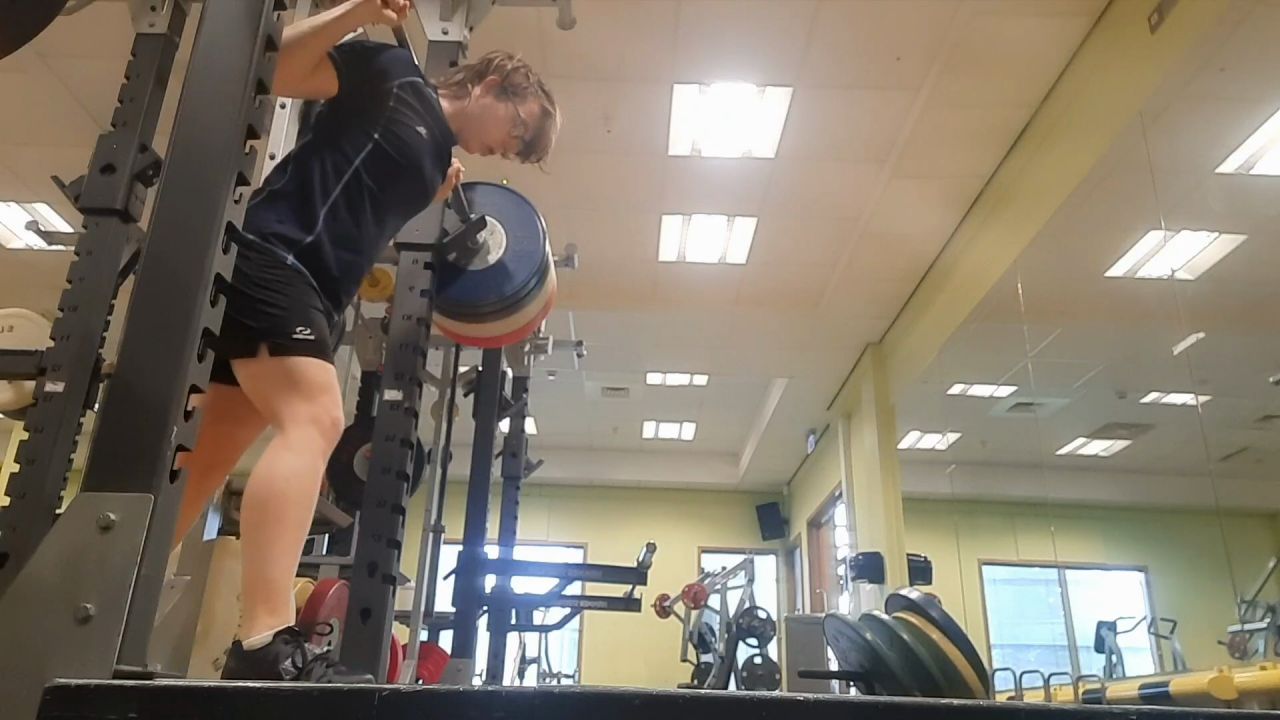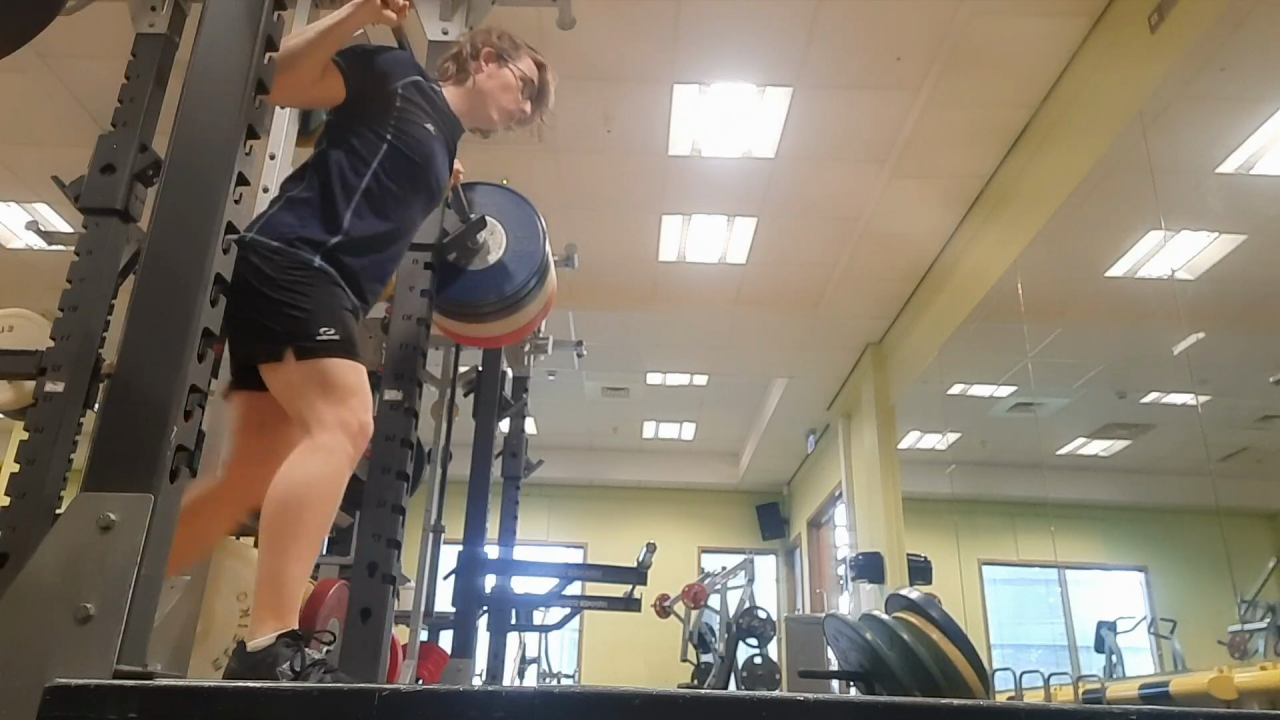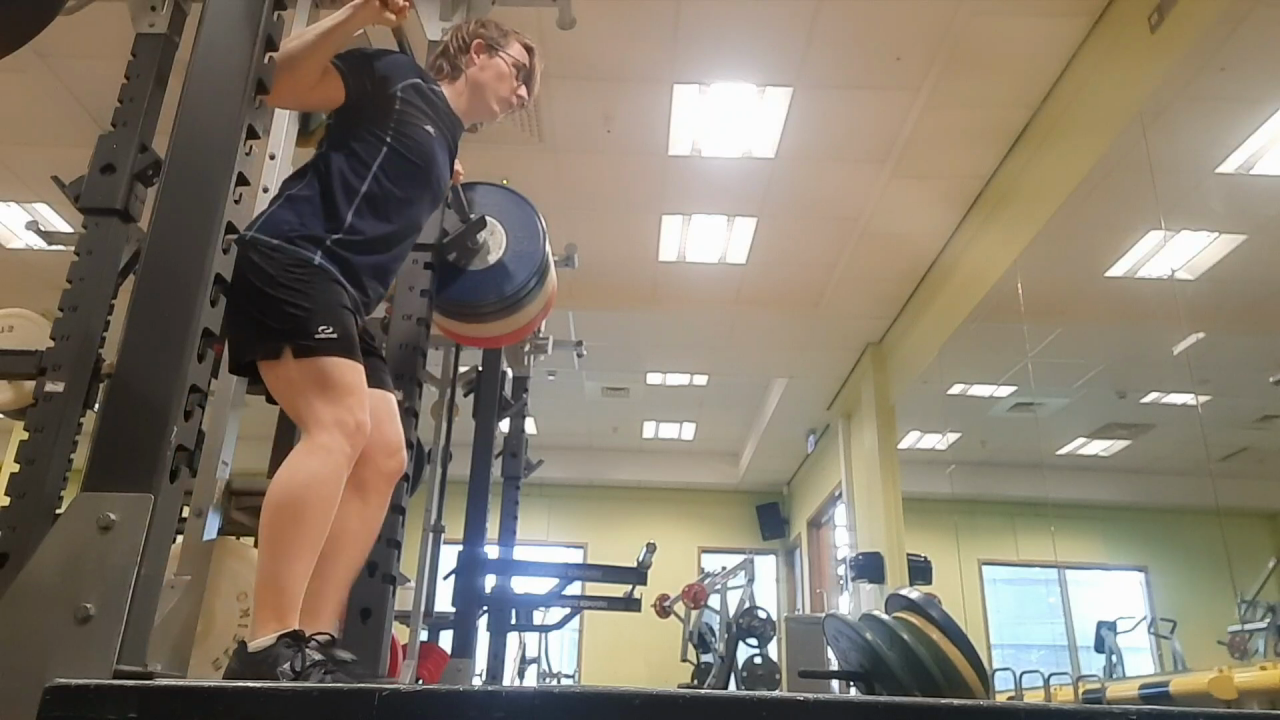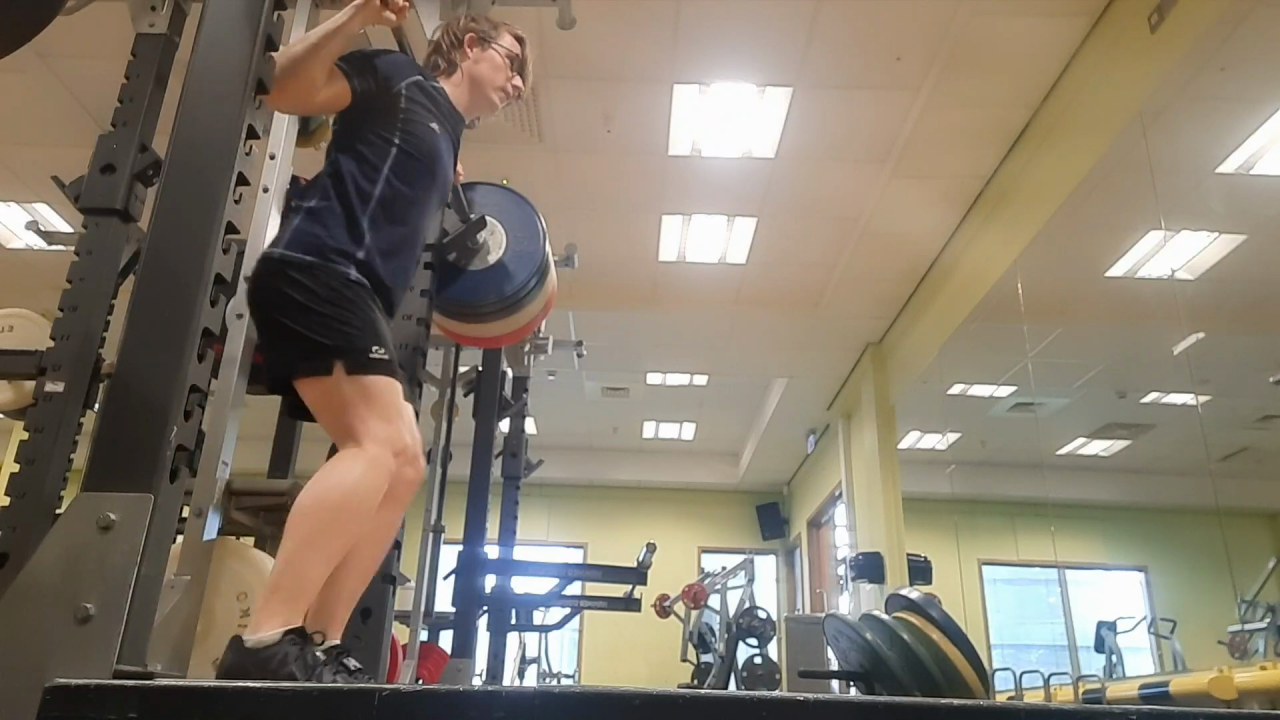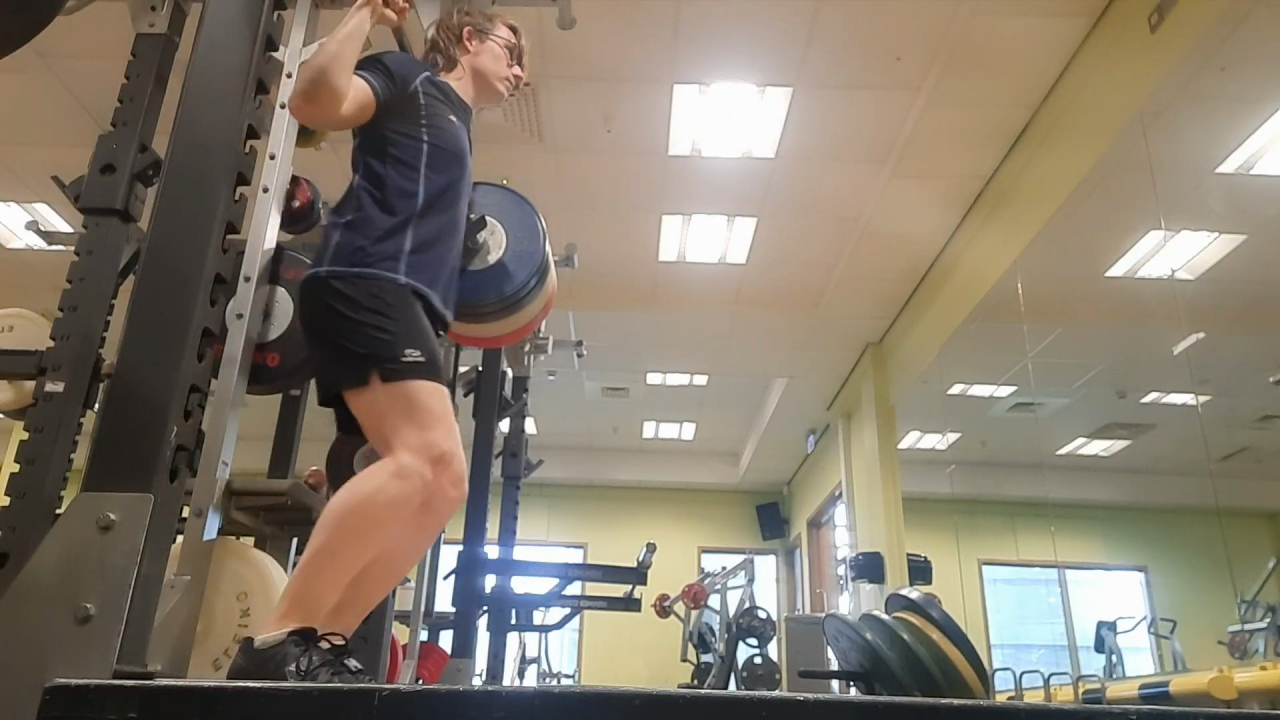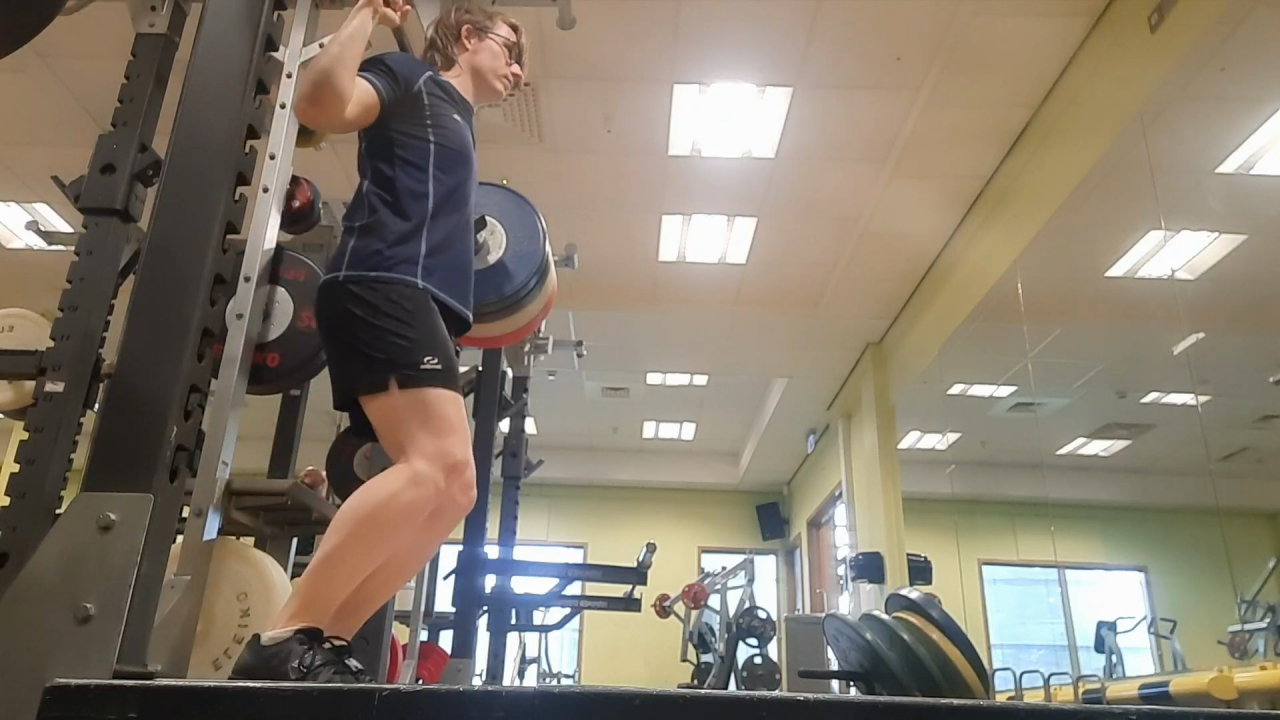
dt=0.3s
person 1, frame 1
left shoulder: (439, 159)
right shoulder: (392, 76)
right elbow: (274, 69)
left wrist: (436, 196)
left hip: (301, 287)
right hip: (267, 258)
left knee: (206, 459)
right knee: (314, 420)
right ankle: (265, 643)
person 1, frame 2
left shoulder: (444, 150)
right shoulder: (396, 78)
right elbow: (281, 81)
left wrist: (440, 198)
left hip: (325, 287)
right hip: (288, 263)
left knee: (254, 473)
right knee: (344, 426)
right ankle: (269, 648)
person 1, frame 3
left shoulder: (446, 144)
right shoulder: (397, 78)
right elbow: (281, 83)
left wrist: (441, 191)
left hip: (339, 291)
right hip: (292, 261)
left knee: (382, 457)
right knee: (340, 429)
left ankle: (312, 641)
right ankle: (269, 648)
person 1, frame 4
left shoulder: (446, 141)
right shoulder: (398, 79)
right elbow: (285, 87)
left wrist: (444, 195)
left hip: (352, 295)
right hip: (314, 273)
left knee: (401, 469)
right knee: (379, 445)
left ankle: (317, 646)
right ankle: (266, 641)
person 1, frame 5
left shoulder: (451, 125)
right shoulder: (408, 78)
right elbow: (314, 99)
left hip: (401, 301)
right hip: (367, 285)
left knee: (443, 483)
right knee: (422, 456)
left ankle: (321, 647)
right ankle: (278, 644)
person 1, frame 6
left shoulder: (454, 123)
right shoulder: (412, 79)
right elbow: (319, 103)
left hip: (415, 303)
right hip: (384, 288)
left knee: (453, 488)
right knee: (434, 465)
left ankle: (323, 647)
right ankle: (284, 642)
